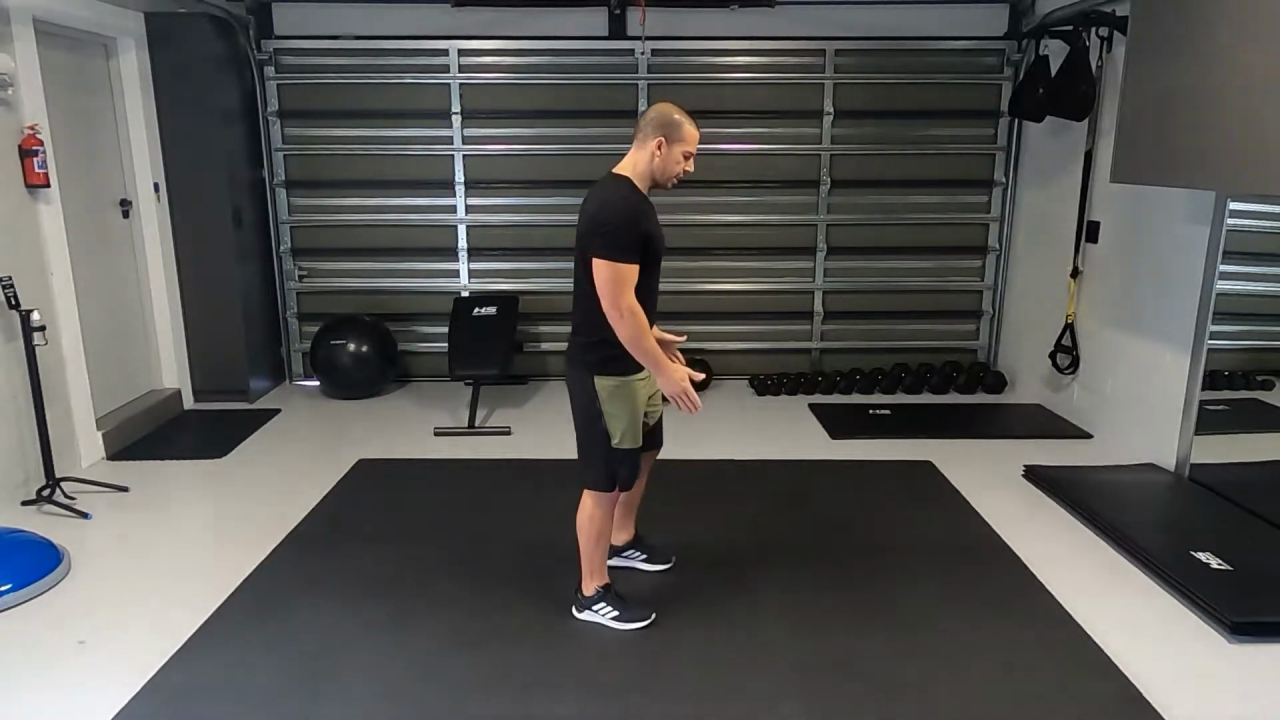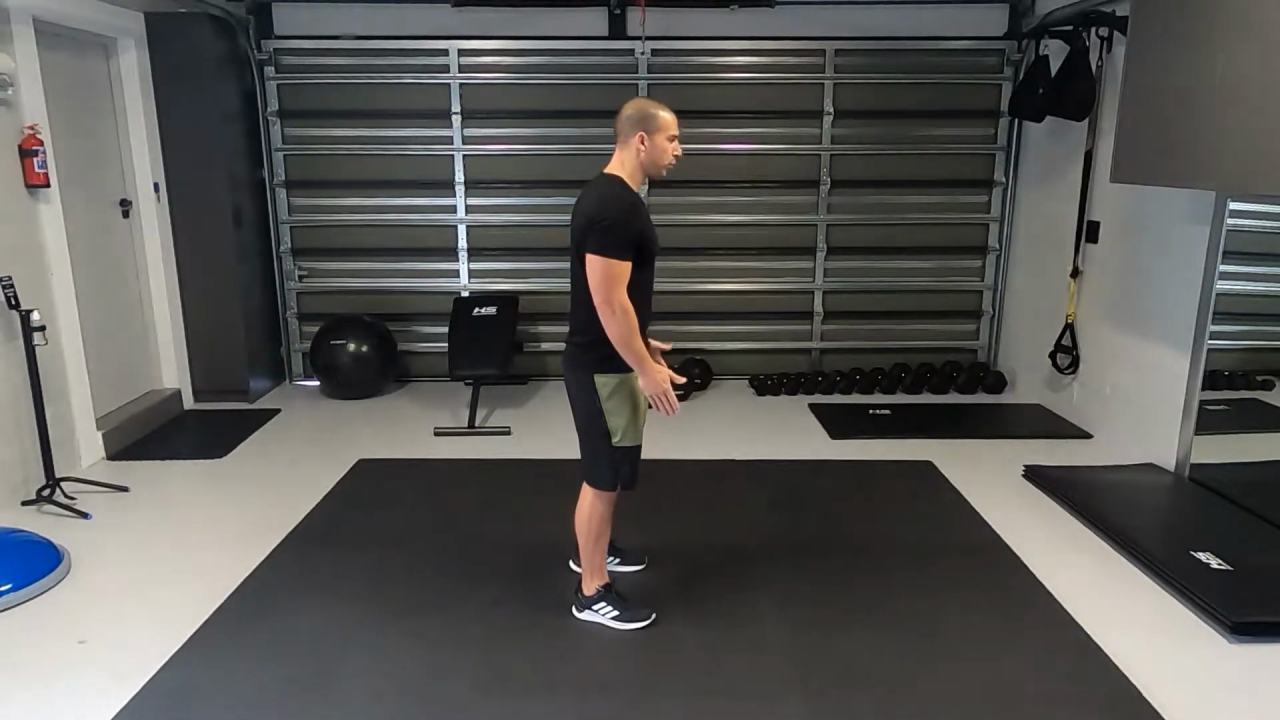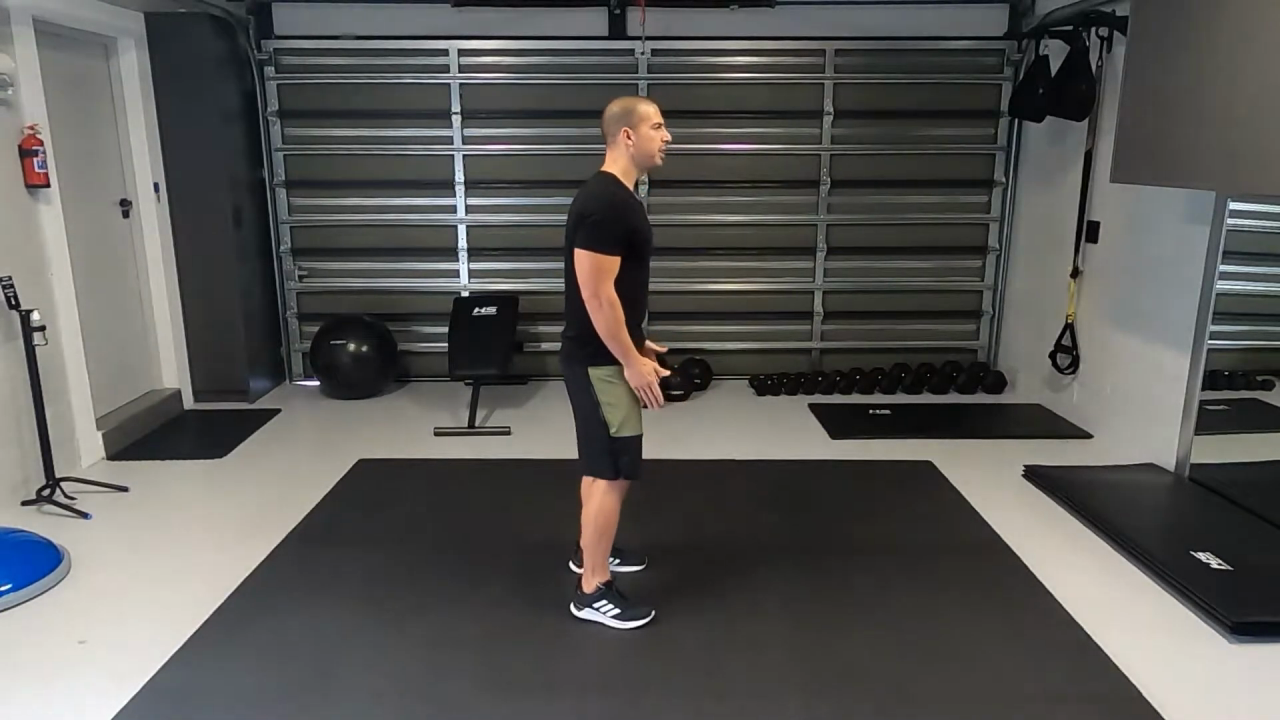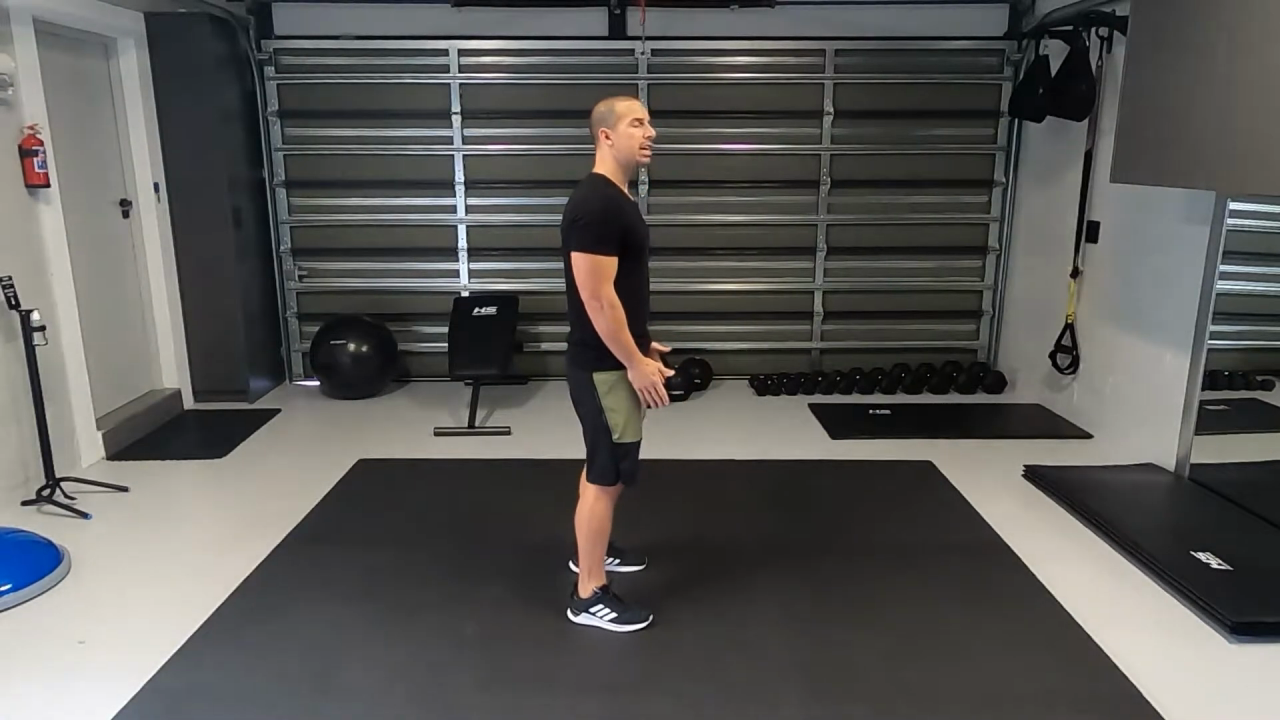
dt=0.3s
person 1, frame 1
left shoulder: (625, 196)
right shoulder: (618, 209)
right elbow: (617, 305)
left wrist: (654, 337)
right wrist: (663, 370)
left hip: (627, 360)
right hip: (606, 368)
left knee: (643, 452)
right knee: (606, 480)
left ankle: (621, 542)
right ankle: (592, 592)
person 1, frame 2
left shoulder: (609, 196)
right shoulder: (616, 208)
right elbow: (609, 302)
left wrist: (642, 346)
right wrist: (645, 369)
left hip: (609, 358)
right hip: (603, 366)
left knee: (608, 469)
right knee: (606, 477)
left ankle: (592, 549)
right ankle: (593, 593)
person 1, frame 3
left shoulder: (616, 197)
right shoulder: (605, 203)
right elbow: (596, 293)
left wrist: (637, 345)
right wrist: (631, 361)
left hip: (609, 353)
right hip: (598, 360)
left knee: (603, 465)
right knee: (613, 470)
left ankle: (590, 548)
right ankle: (594, 590)
person 1, frame 4
left shoulder: (616, 197)
right shoulder: (594, 203)
right elbow: (597, 296)
left wrist: (643, 344)
right wrist: (635, 362)
left hip: (617, 357)
right hip: (604, 364)
left knee: (605, 466)
right knee: (607, 476)
left ankle: (592, 548)
right ankle: (589, 595)
